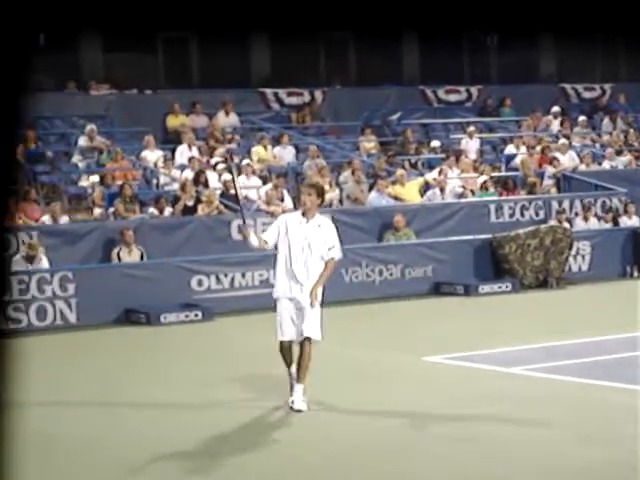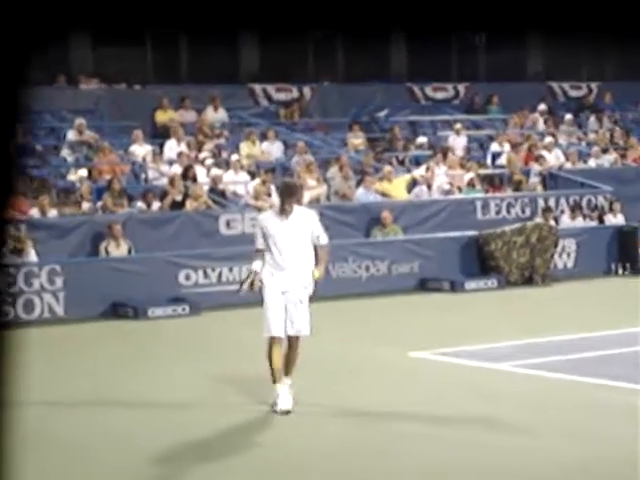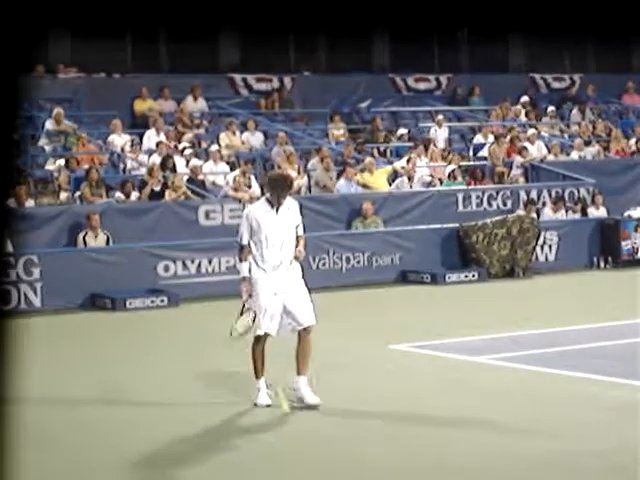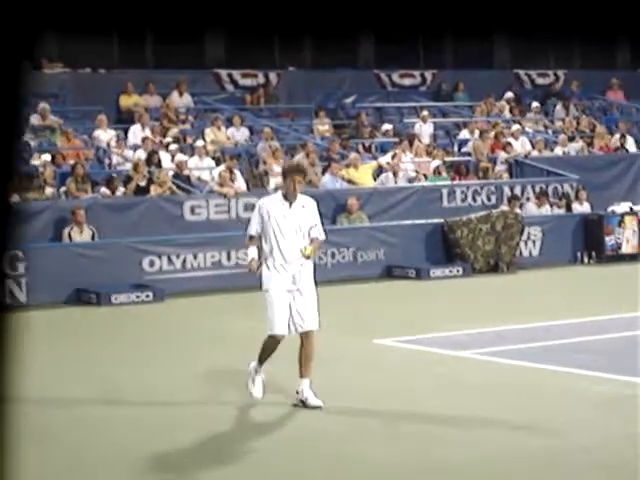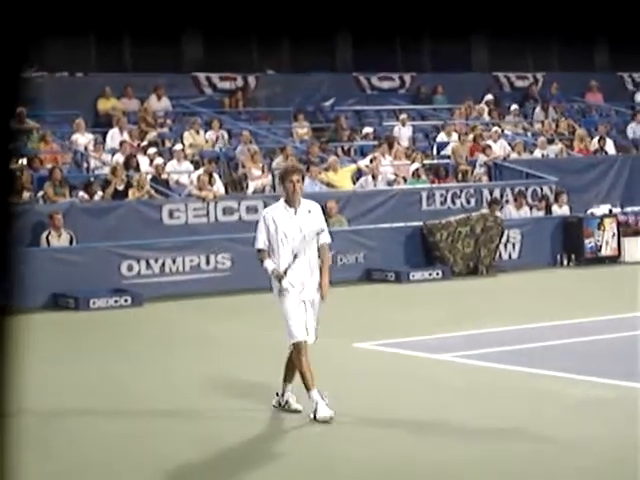
dt=0.4s
person 1, frame 1
left shoulder: (326, 226)
right shoulder: (285, 221)
left elbow: (332, 259)
right elbow: (266, 243)
left wrist: (318, 285)
right wrist: (252, 238)
left hip: (310, 292)
right hip: (285, 291)
left knee: (306, 341)
right knee: (284, 342)
left ankle: (298, 392)
right ankle: (292, 372)
person 1, frame 2
left shoulder: (309, 217)
right shoulder: (265, 220)
left elbow: (321, 242)
left wrist: (321, 266)
right wrist: (256, 271)
left hip: (299, 285)
right hip: (273, 285)
left knee: (294, 337)
right knee: (276, 337)
left ankle: (286, 384)
right ankle: (280, 391)
person 1, frame 3
left shoulder: (293, 207)
right shoulder: (252, 213)
right elbow: (244, 247)
left wrist: (300, 247)
right wrist: (245, 278)
left hip: (292, 278)
right hip: (264, 282)
left knee: (306, 327)
right knee: (262, 334)
left ankle: (301, 385)
right ankle: (261, 387)
person 1, frame 4
left shoulder: (310, 205)
right shoulder: (265, 205)
left elbow: (318, 236)
right elbow: (254, 236)
left wrist: (312, 248)
right wrist: (253, 257)
left hip: (303, 277)
right hip: (275, 278)
left knee: (308, 331)
right knee: (277, 334)
left ankle: (304, 390)
right ankle: (257, 369)
person 1, frame 5
left shoulder: (314, 209)
right shoulder: (269, 215)
left elbow: (324, 245)
right elbow: (261, 250)
left wrist: (325, 276)
right wrist: (273, 269)
left hip: (311, 286)
right hip: (287, 287)
left knee: (301, 344)
right knee: (300, 343)
left ankle: (284, 395)
right ankle: (317, 402)
